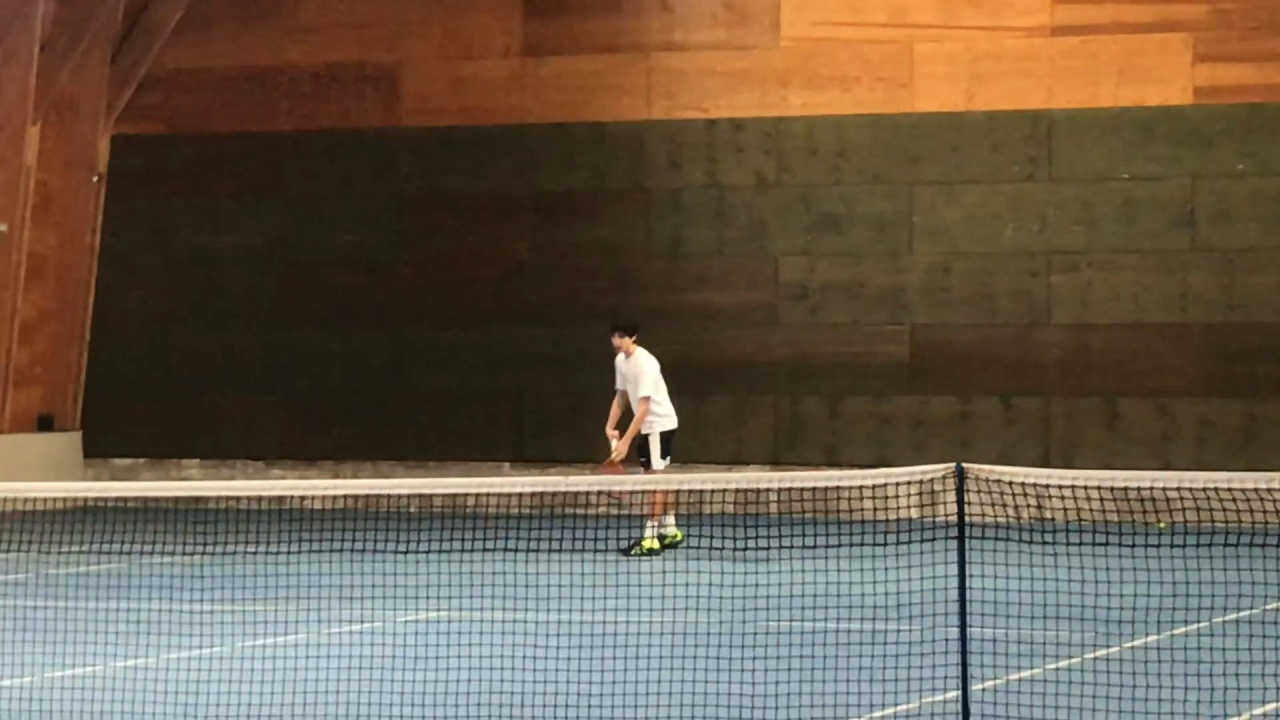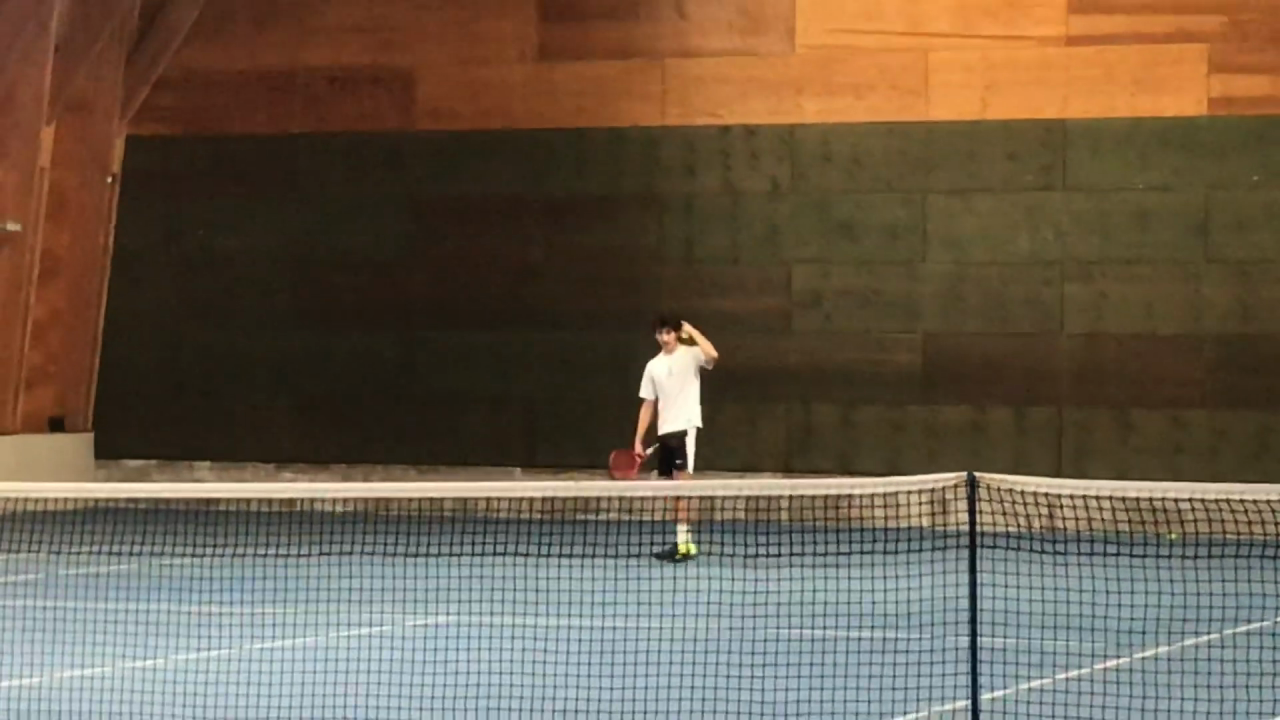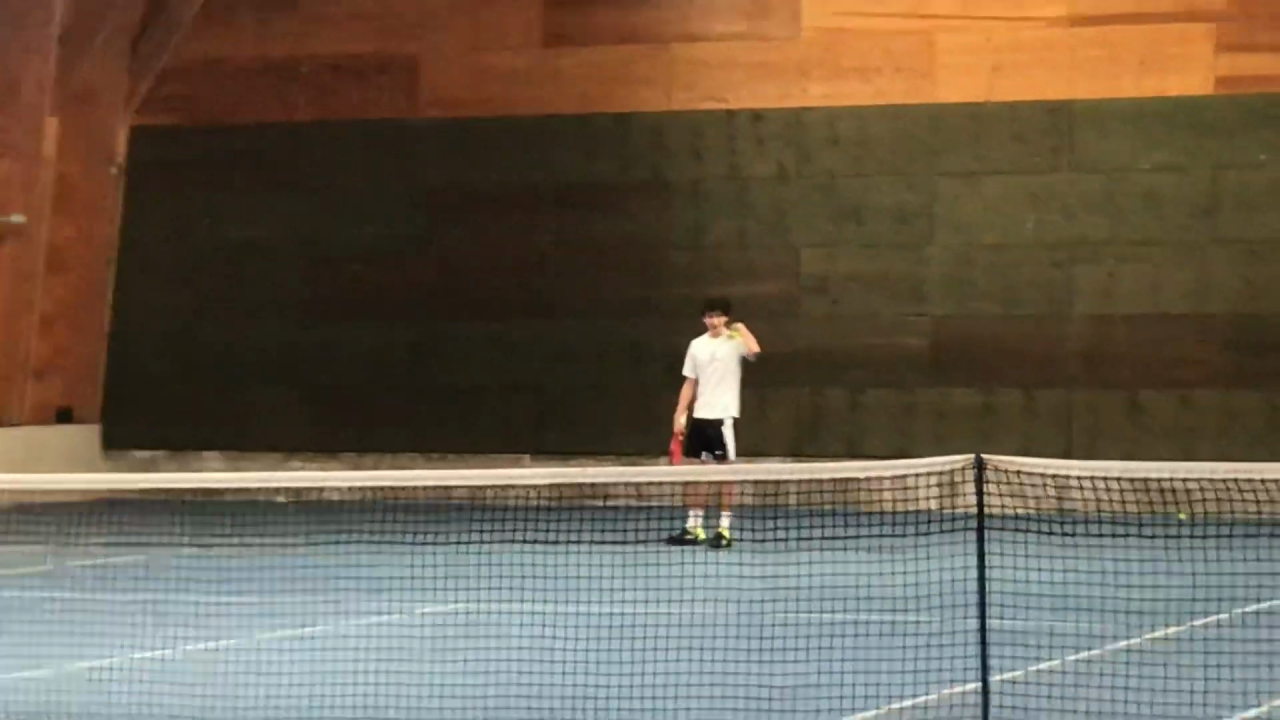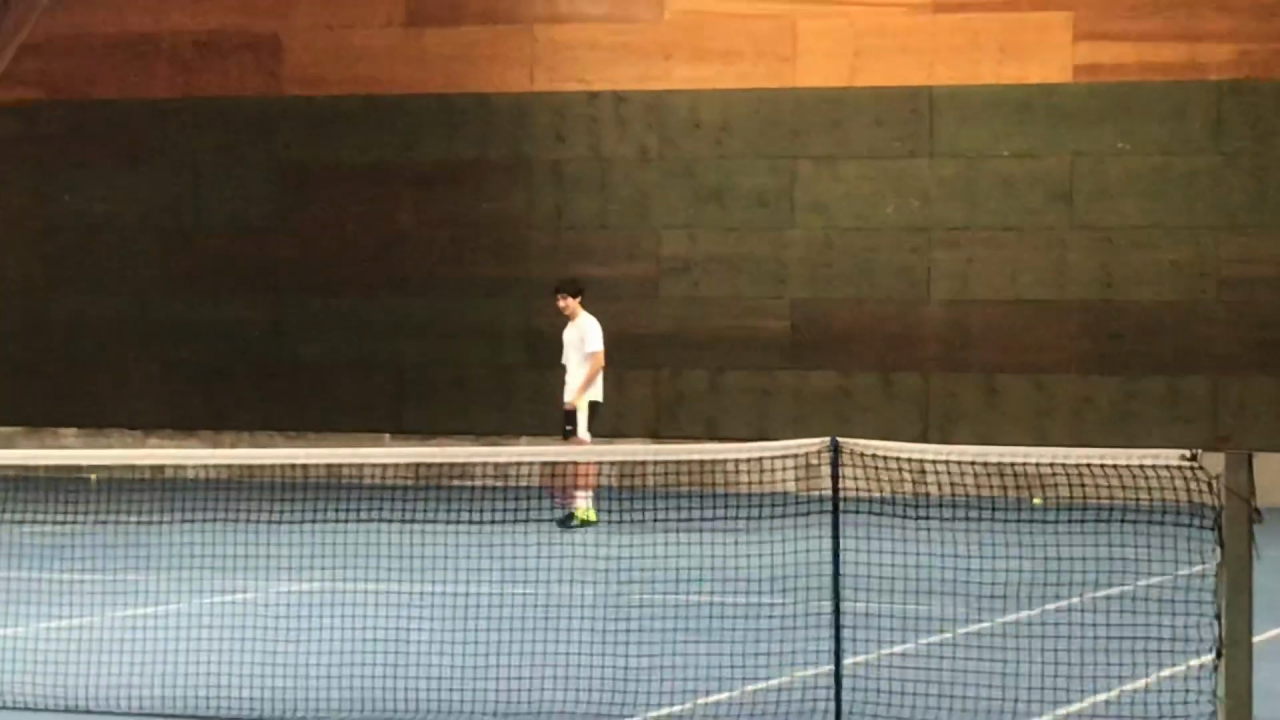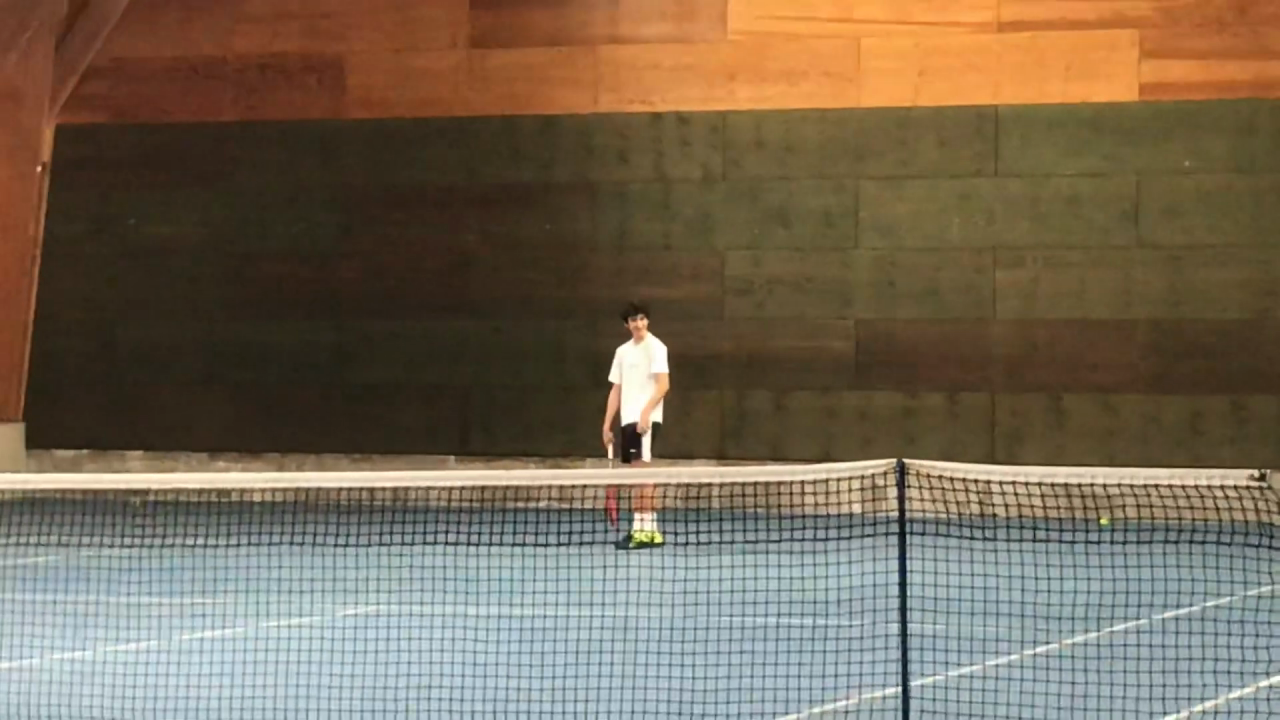
dt=1s
person 1, frame 1
left shoulder: (644, 364)
right shoulder: (620, 360)
left elbow: (644, 407)
right elbow: (620, 396)
left wrist: (626, 441)
right wrist: (610, 426)
left hip: (659, 424)
right hip: (650, 426)
left ankle: (650, 539)
right ankle: (670, 532)
person 1, frame 2
left shoulder: (690, 355)
right shoulder: (653, 365)
left elbow: (712, 355)
right elbow: (648, 405)
left wrist: (693, 332)
right wrist: (638, 440)
left hip: (686, 427)
right hip: (665, 432)
left knee: (683, 483)
left ankle: (684, 544)
right ankle: (681, 543)
person 1, frame 3
left shoulder: (735, 342)
right shoulder: (696, 345)
left elbow: (754, 350)
right elbow: (690, 383)
left wrist: (741, 329)
right wrist: (678, 415)
left hip: (723, 416)
right hip: (699, 416)
left ankle: (724, 529)
right ankle: (693, 528)
person 1, frame 4
left shoulder: (589, 324)
right shoulder: (568, 328)
left elbow: (598, 362)
left wrist: (579, 394)
right wrist: (570, 397)
left hip: (586, 398)
right hip: (573, 398)
left ankle: (580, 509)
right ankle: (585, 509)
person 1, frame 5
left shoulder: (655, 347)
right shoulder: (622, 351)
left elbow: (663, 385)
right elbow: (616, 390)
left wrist: (646, 414)
right wrist: (607, 424)
left hip: (646, 420)
right hip: (628, 420)
left knee: (640, 471)
left ankle: (641, 530)
right ankle: (649, 530)
